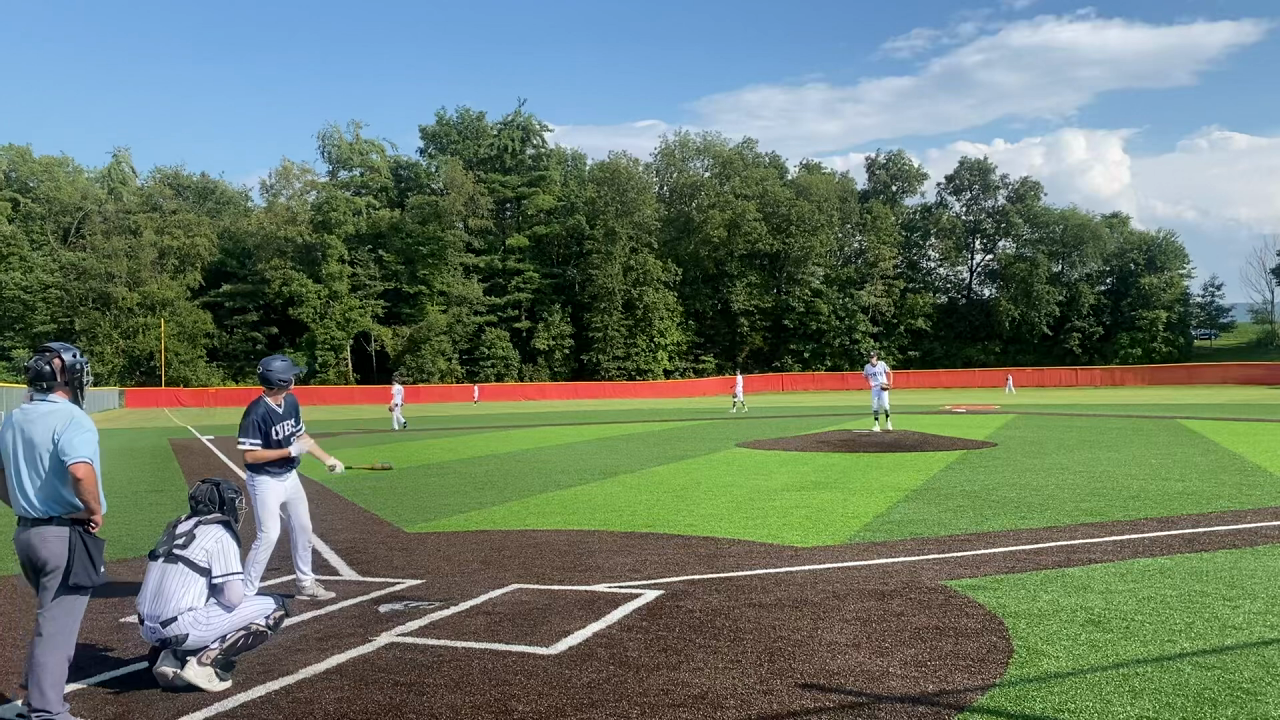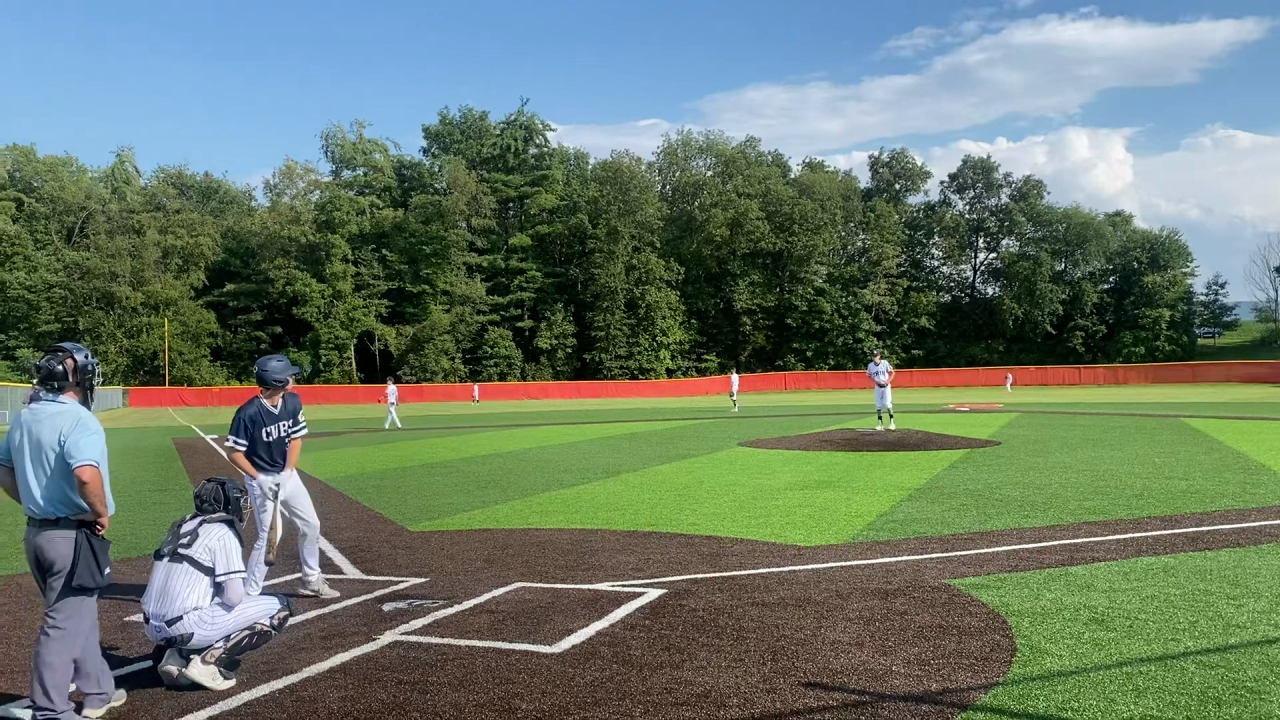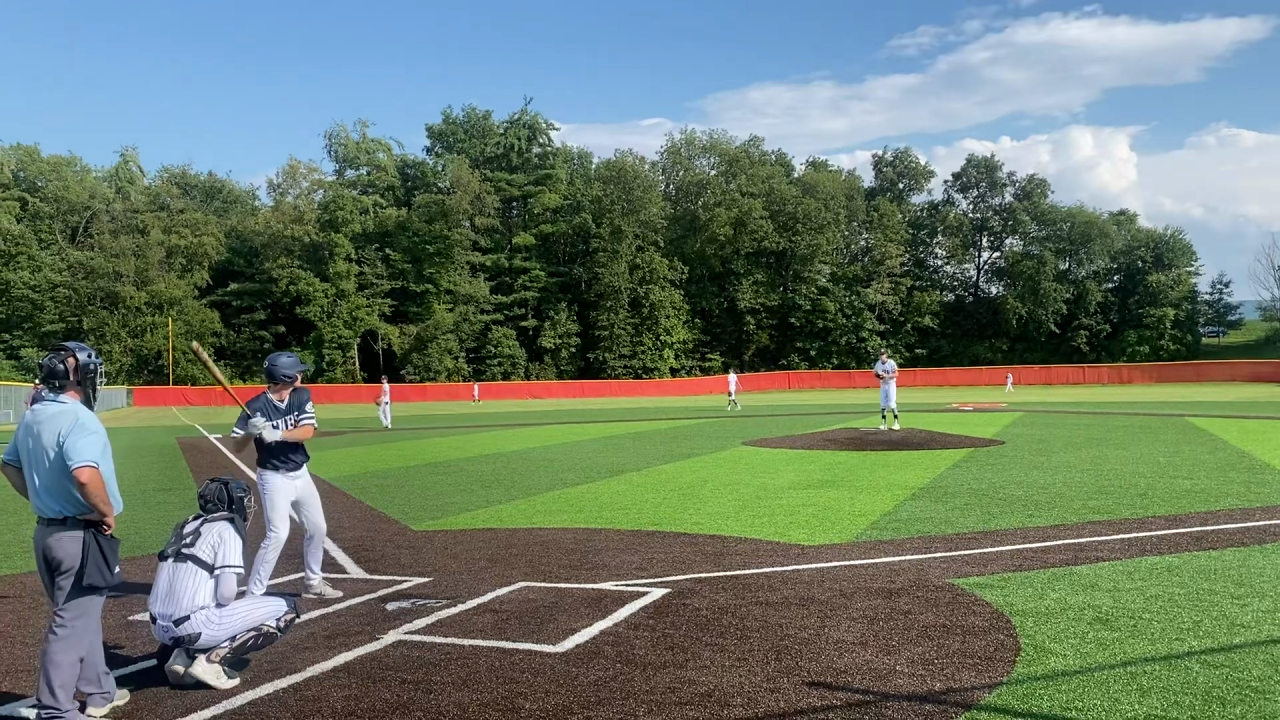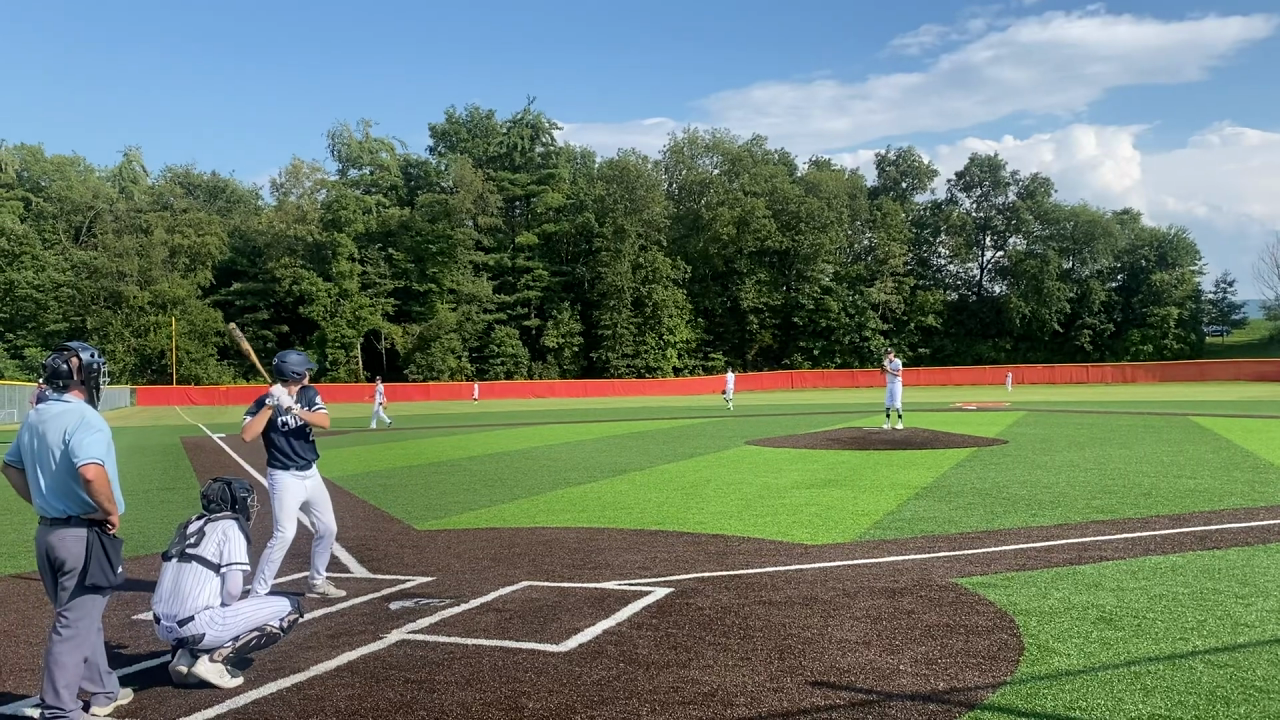
dt=0.3s
person 1, frame 1
right shoulder: (71, 417)
right elbow: (80, 471)
right wrist: (95, 510)
right hip: (65, 535)
left knee: (45, 619)
right knee: (56, 626)
person 1, frame 2
right shoulder: (79, 420)
right elbow: (86, 474)
right wrist: (102, 513)
left hip: (37, 532)
right hip: (73, 535)
left knee: (78, 615)
right knee: (63, 625)
person 1, frame 3
left shoulder: (31, 417)
right shoulder: (79, 419)
right elbow: (85, 475)
right wrist: (107, 513)
left hip: (46, 530)
right hip: (81, 535)
left knee: (82, 617)
right knee: (71, 623)
person 1, frame 4
left shoulder: (34, 418)
right shoulder: (84, 418)
right elbow: (91, 472)
right wrist: (111, 512)
left hip: (47, 531)
right hip: (83, 535)
left knee: (82, 617)
right knee: (74, 624)
person 2, frame 1
left shoulder: (290, 401)
right shoulder: (256, 412)
right elbow: (249, 455)
left wrist: (326, 458)
right wrist: (291, 450)
left hip: (290, 477)
right hip: (265, 481)
left knee: (303, 529)
right knee: (268, 536)
left ankle: (305, 584)
right ankle: (245, 596)
person 2, frame 2
left shoulder: (293, 401)
right shoulder: (248, 412)
left elbow: (297, 439)
right elbow: (234, 452)
left wrist: (287, 472)
right wrist: (258, 478)
left hip: (288, 475)
right hip: (262, 480)
left knee: (311, 525)
right knee: (268, 536)
left ankle: (311, 580)
right ankle: (249, 596)
person 2, frame 3
left shoulder: (302, 396)
right shoulder: (256, 406)
left elbow: (308, 431)
right elbow: (237, 446)
left wrist: (277, 434)
right wrist: (251, 432)
left hip: (301, 474)
right hip: (273, 478)
left knee: (317, 529)
right knee: (277, 535)
left ankle: (313, 584)
right ankle: (253, 595)
person 2, frame 4
left shoulder: (308, 394)
right shoulder: (264, 402)
left elbow: (324, 422)
right elbow: (247, 436)
left wrist: (293, 407)
right wrist: (272, 405)
left hip: (311, 474)
right hip: (284, 478)
left knee: (328, 529)
right knee: (284, 535)
left ankle: (317, 583)
right ankle: (257, 595)
person 3, frame 1
left shoulder: (178, 526)
right shoulder: (221, 532)
right elbow: (234, 598)
left hip: (148, 628)
right hip: (181, 627)
right knee: (275, 608)
left ankle: (172, 658)
right ankle: (203, 663)
person 3, frame 2
left shoulder: (183, 525)
right shoulder: (225, 531)
right elbow: (233, 597)
right wrist: (224, 595)
left hip: (153, 627)
right hip: (186, 626)
right knee: (279, 607)
left ankle: (177, 657)
right ankle: (207, 662)
person 3, frame 3
left shoulder: (187, 525)
right shoulder: (226, 528)
right elbow: (226, 592)
left hip: (160, 627)
right hip: (192, 626)
right knee: (286, 609)
left ankle: (183, 656)
right ankle: (212, 660)
person 3, frame 4
left shoulder: (189, 526)
right shoulder: (231, 526)
right elbow: (233, 589)
right wrist: (224, 613)
left hip: (163, 627)
right hip: (197, 626)
right knee: (290, 608)
left ankle: (186, 656)
right ankle: (216, 660)
